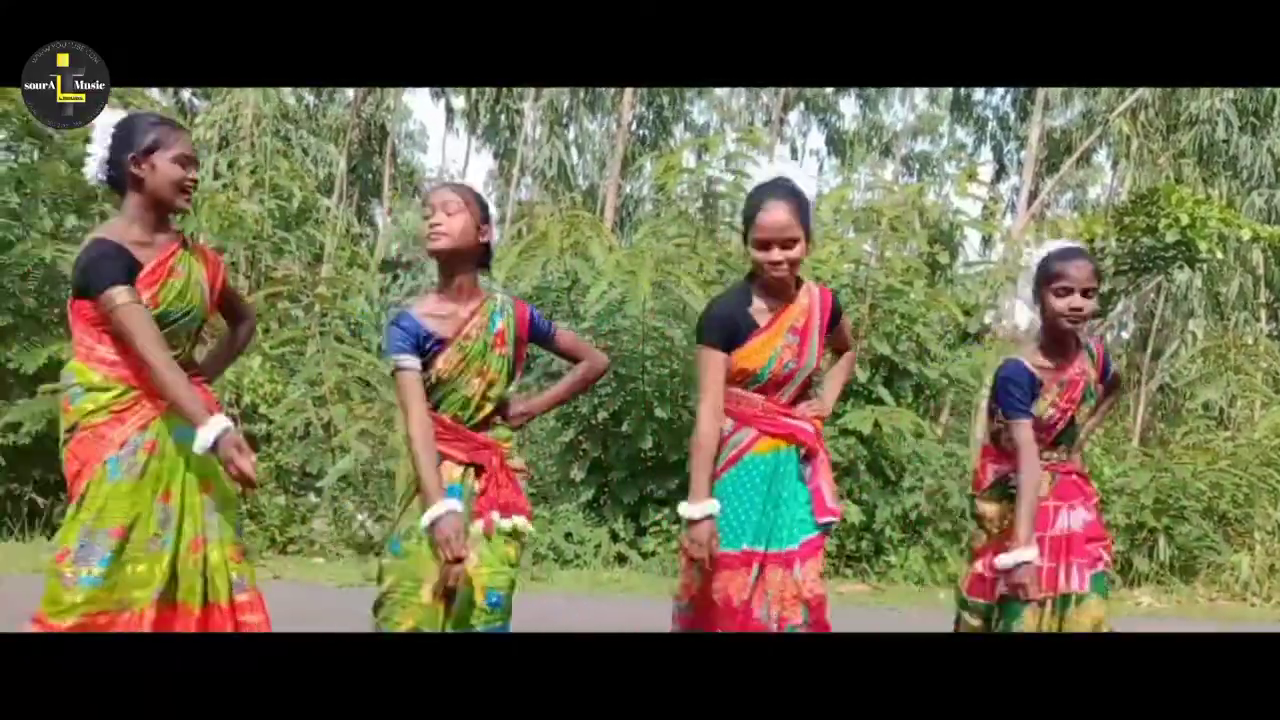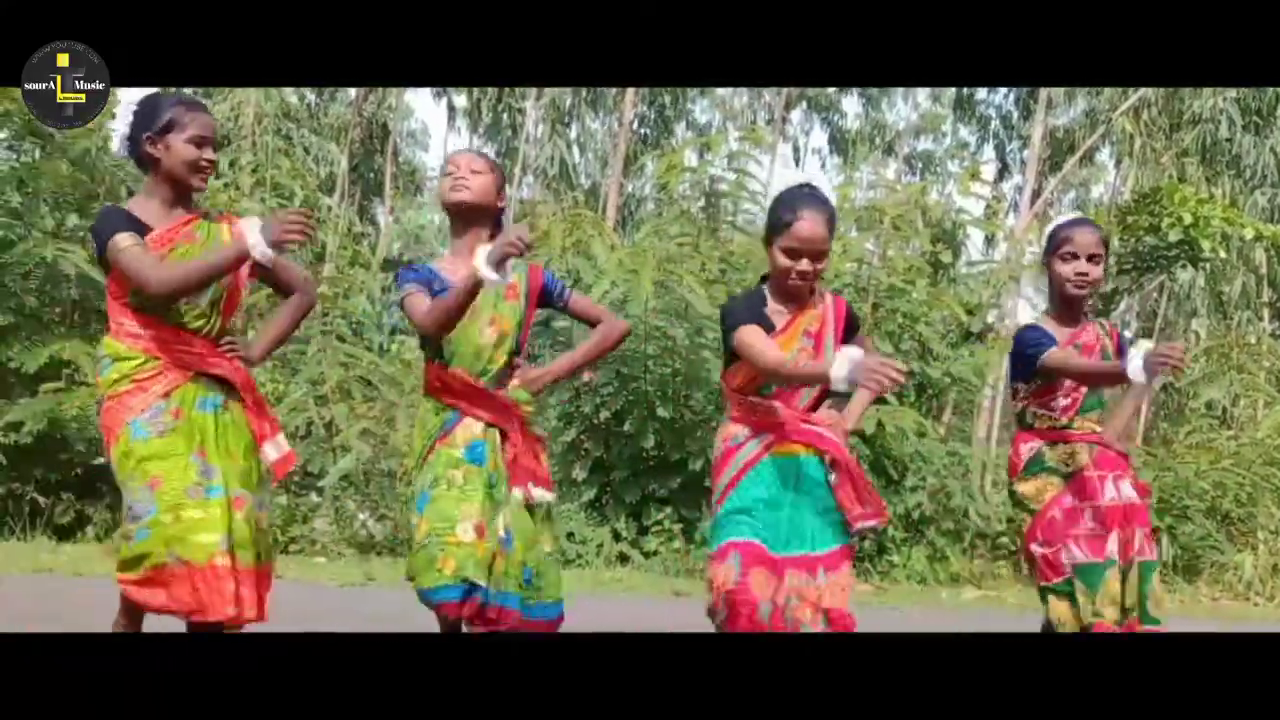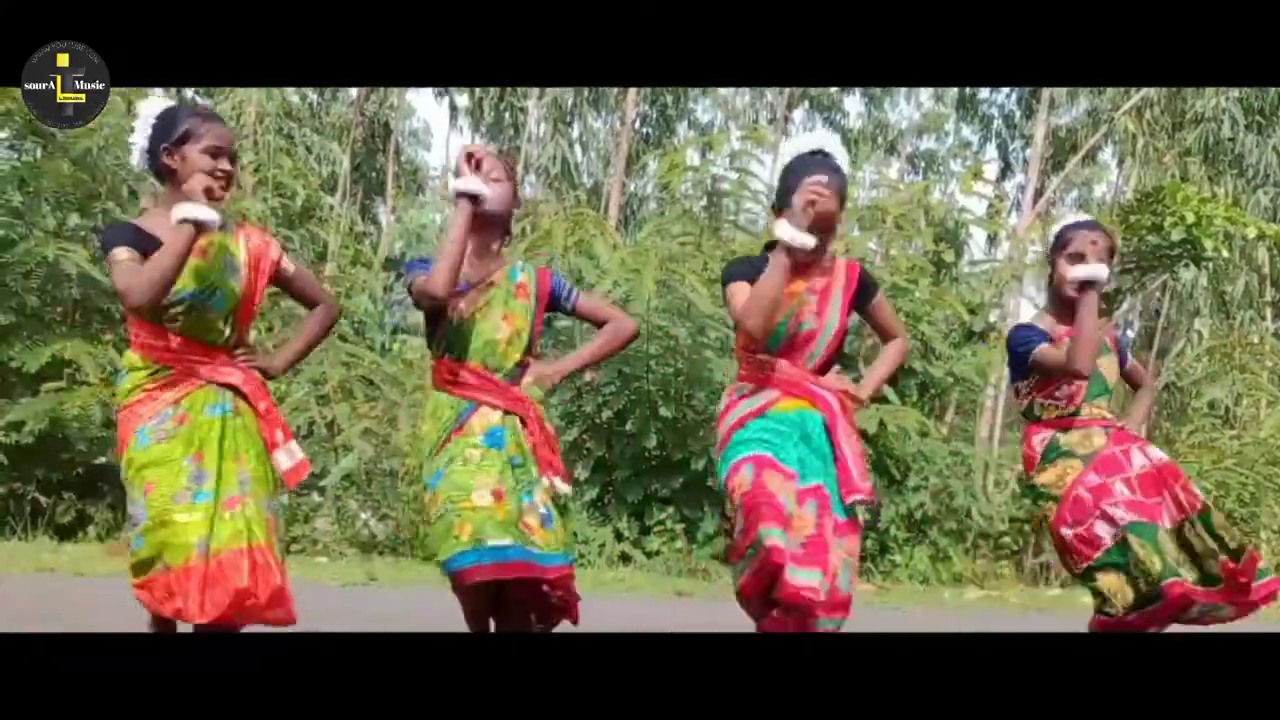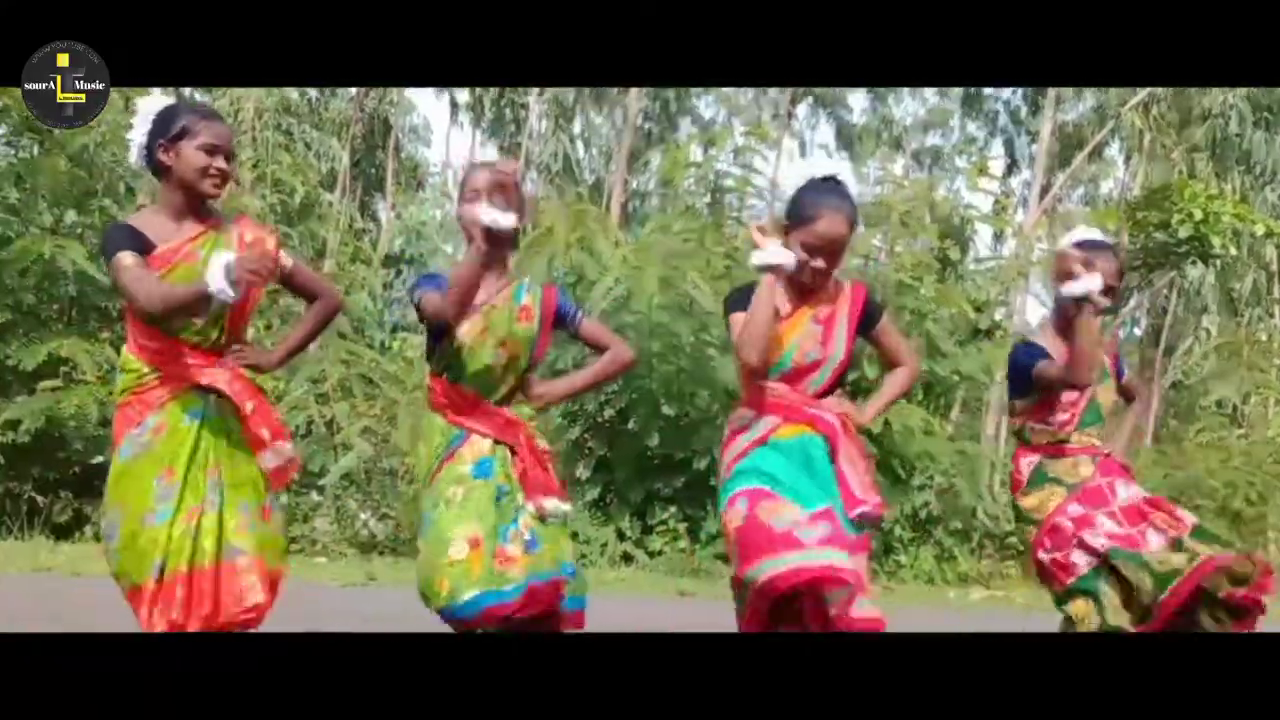
dt=0.2s
person 1, frame 1
left shoulder: (194, 256)
right shoulder: (106, 254)
left elbow: (243, 319)
right elbow: (147, 349)
left wrist: (205, 371)
right wrist: (213, 430)
left hip: (176, 419)
right hip: (116, 419)
left knee: (204, 560)
right knee: (100, 559)
person 1, frame 2
left shoulder: (223, 228)
right shoulder: (119, 222)
left elbow: (302, 290)
right elbow: (161, 282)
left wrist: (256, 346)
right wrist: (253, 242)
left hip: (215, 399)
right hip: (147, 394)
left knee: (219, 531)
right knee: (177, 522)
right ankle: (128, 622)
person 1, frame 3
left shoulder: (246, 242)
right shoulder: (128, 235)
left elbow: (325, 305)
right elbow: (139, 297)
left wrist: (279, 360)
right wrist: (189, 216)
left hip: (232, 410)
right hip: (161, 404)
left knee: (233, 537)
right knee: (179, 531)
right ankle: (167, 623)
person 1, frame 4
left shoulder: (242, 237)
right shoulder: (127, 235)
left elbow: (328, 298)
right elbow: (148, 300)
left wrist: (273, 356)
right wrist: (221, 279)
left hip: (225, 410)
right hip: (155, 408)
left knee: (227, 537)
right knee: (156, 540)
person 2, frame 1
left shoulder: (513, 315)
right shoulder: (409, 324)
left elbow: (595, 361)
right elbow: (416, 418)
left wrist: (530, 407)
right wrist: (439, 510)
left hip: (495, 475)
right hip: (435, 474)
left knee: (487, 600)
right knee: (419, 601)
person 2, frame 2
left shoulder: (526, 275)
right shoulder: (420, 275)
left elbow: (614, 325)
right elbow: (431, 323)
left wrist: (548, 372)
right wrist: (483, 266)
left hip: (511, 438)
right hip: (449, 437)
left knee: (512, 572)
right knee: (455, 573)
person 2, frame 3
left shoulder: (536, 279)
right shoulder: (426, 271)
left elbow: (624, 325)
right elbow: (436, 291)
left wrist: (558, 368)
right wrist: (466, 201)
left hip: (519, 434)
right hip: (459, 429)
left knee: (526, 573)
right knee: (478, 548)
person 2, frame 4
left shoulder: (541, 298)
right shoulder: (434, 286)
left elbow: (621, 353)
right elbow: (449, 308)
left wrist: (554, 390)
right wrist: (491, 229)
left hip: (515, 452)
right hip: (455, 451)
left knee: (533, 584)
right knee: (462, 572)
person 3, frame 1
left shoulder: (822, 304)
right shoulder: (725, 311)
left elbow: (847, 351)
right elbow: (711, 409)
left wrist: (823, 404)
right wrist: (698, 506)
left hip: (793, 459)
right hip: (736, 462)
left knee: (794, 600)
right knee: (723, 593)
person 3, frame 2
left shoulder: (838, 314)
right shoulder: (745, 309)
left elbow: (876, 372)
right elbow: (775, 366)
left wrist: (846, 419)
right wrist: (843, 368)
left hip: (815, 469)
right hip: (754, 463)
left knee: (820, 609)
right knee: (746, 603)
person 3, frame 3
left shoulder: (849, 277)
right shoulder: (746, 272)
left elbow: (899, 340)
right elbow: (754, 326)
left wrist: (863, 389)
right wrist: (789, 240)
left hip: (821, 433)
right hip: (758, 425)
left knee: (821, 567)
person 3, frame 4
left shoulder: (856, 302)
right shoulder: (747, 300)
left elbow: (907, 366)
right elbow: (753, 358)
left wrist: (867, 413)
right wrist: (771, 271)
left hip: (827, 458)
right hip: (762, 449)
left knee: (836, 590)
person 4, frame 1
left shoulder: (1094, 354)
right shoulder: (1017, 373)
left elbow: (1114, 385)
right elbow: (1026, 460)
left wrist: (1082, 430)
right wrist: (1021, 550)
left hip: (1065, 488)
right hip: (1013, 494)
left knee: (1081, 613)
right knee: (1009, 611)
person 4, frame 2
left shoulder: (1108, 334)
right shoulder: (1032, 337)
left elbow: (1134, 382)
right elbow: (1082, 370)
left wrist: (1116, 430)
right wrist: (1138, 365)
left hip: (1104, 469)
right hip: (1050, 475)
left knee: (1125, 595)
right knee: (1079, 594)
person 4, frame 3
left shoulder: (1105, 333)
right shoulder: (1025, 335)
left elbow: (1145, 383)
right elbow: (1079, 367)
left wrist: (1130, 431)
right wrist: (1085, 288)
left hip: (1116, 455)
right hip: (1065, 467)
person 4, frame 4
left shoulder: (1106, 349)
right shoulder: (1029, 353)
left elbow: (1139, 399)
right elbow: (1082, 379)
left wrist: (1117, 450)
right wrist: (1078, 296)
left hip: (1105, 482)
right hip: (1054, 488)
